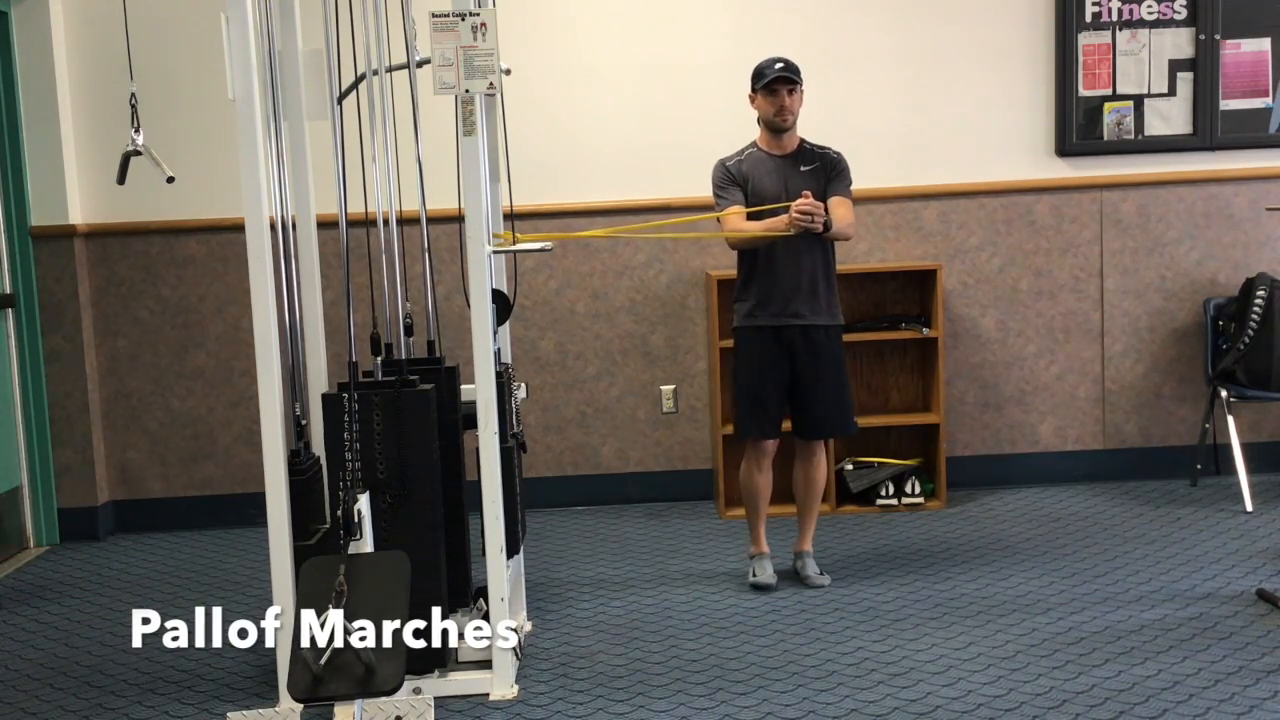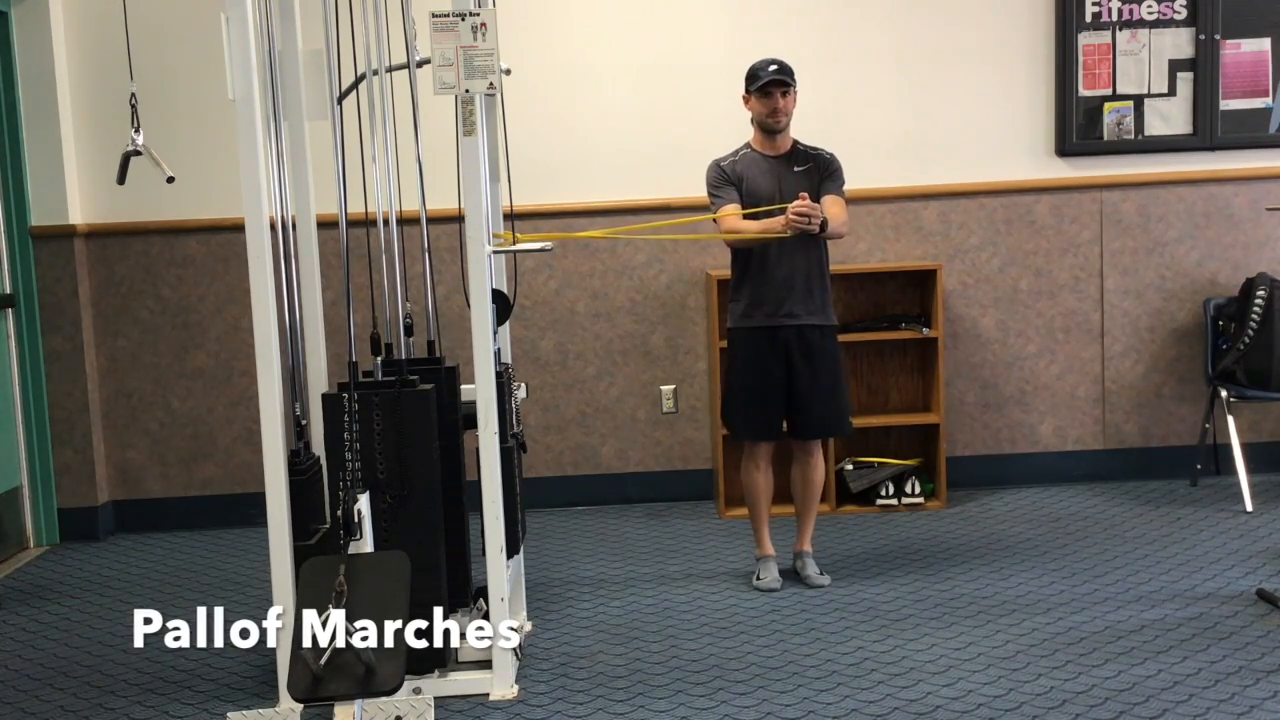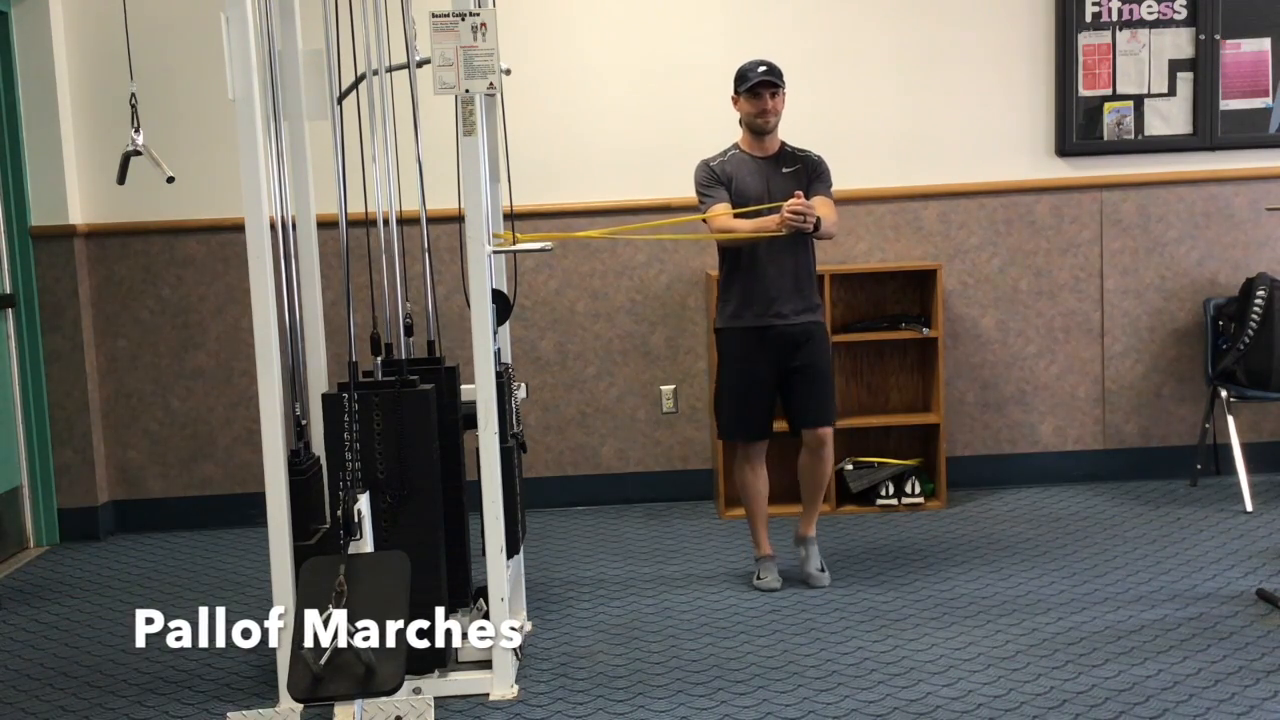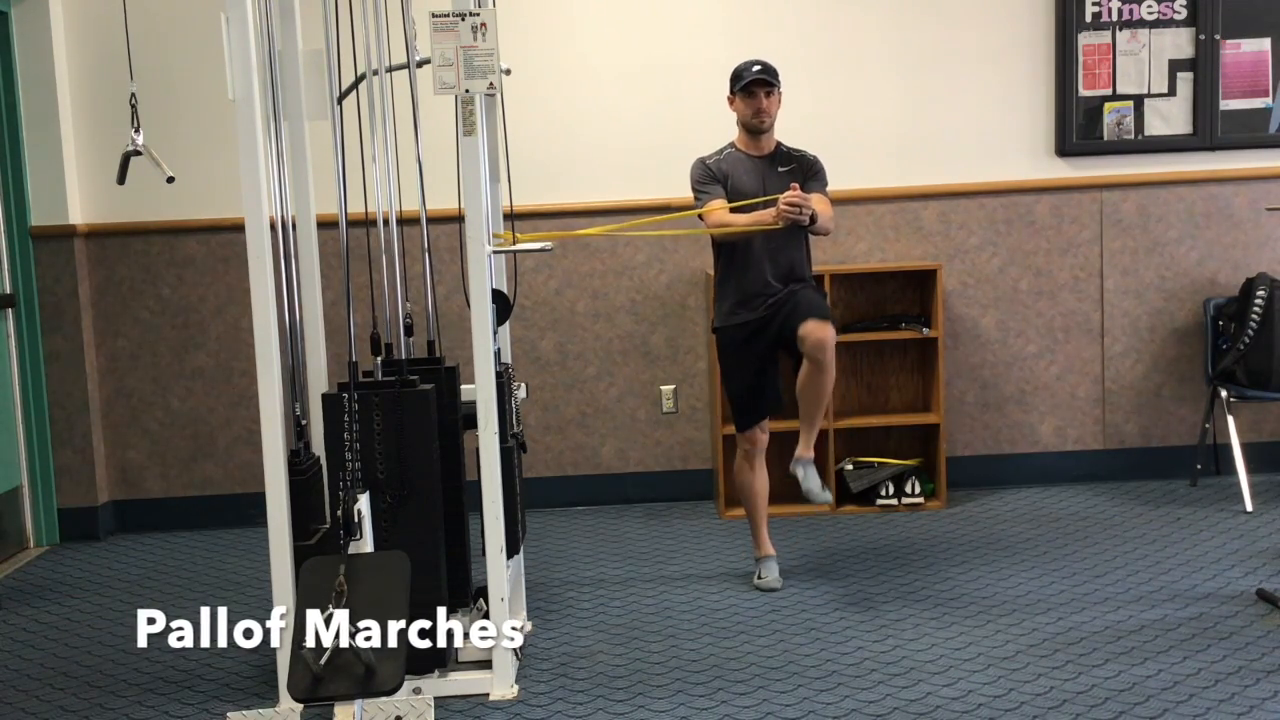
dt=0.4s
person 1, frame 1
left shoulder: (829, 163)
right shoulder: (732, 168)
left elbow: (846, 226)
right elbow: (735, 233)
left wrist: (820, 222)
right wrist: (786, 221)
left hip: (818, 320)
right hip: (759, 323)
left knee: (813, 441)
right knee: (761, 443)
left ankle: (805, 549)
right ankle: (759, 549)
person 1, frame 2
left shoulder: (822, 163)
right shoulder: (726, 169)
left elbow: (840, 224)
right elbow: (731, 231)
left wrist: (817, 222)
right wrist: (783, 222)
left hip: (812, 320)
right hip: (753, 323)
left knee: (810, 441)
right knee: (758, 443)
left ankle: (804, 550)
right ankle: (765, 553)
person 1, frame 3
left shoulder: (809, 164)
right shoulder: (714, 169)
left elbow: (830, 224)
right elbow: (723, 229)
left wrist: (810, 222)
right wrist: (777, 221)
left hip: (802, 317)
right hip: (743, 323)
left knee: (819, 435)
right knee: (749, 444)
left ankle: (807, 537)
right ankle: (764, 553)
person 1, frame 4
left shoulder: (805, 164)
right shoulder: (710, 167)
left elbow: (826, 222)
right elbow: (719, 225)
left wrist: (807, 214)
right wrist: (772, 215)
left hip: (792, 290)
right hip: (740, 312)
left knee: (821, 337)
right knee: (752, 437)
left ankle: (805, 455)
right ankle: (764, 552)
